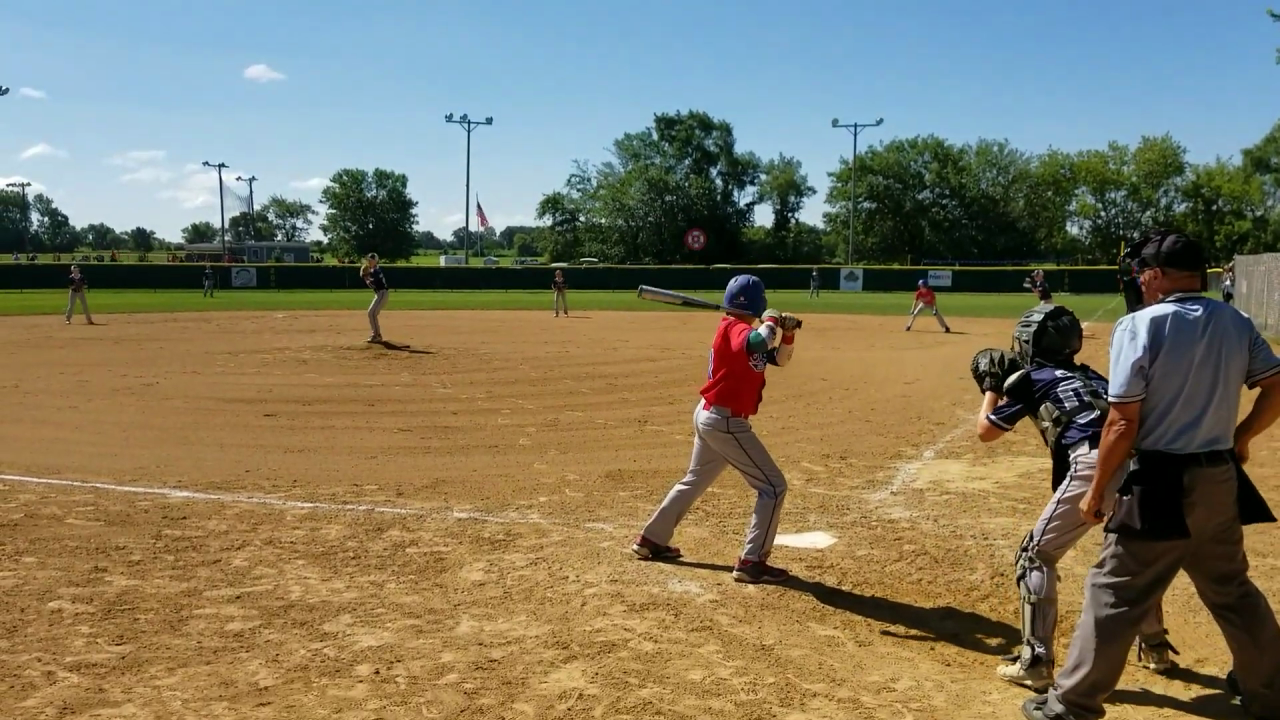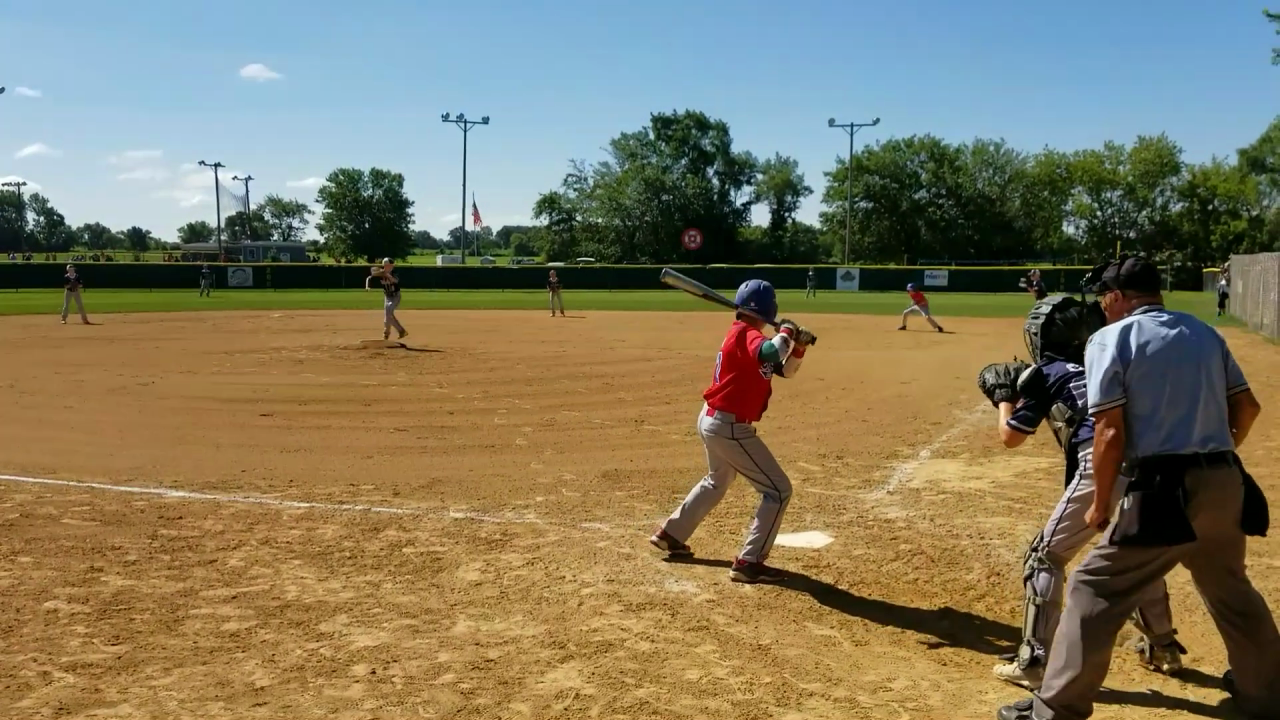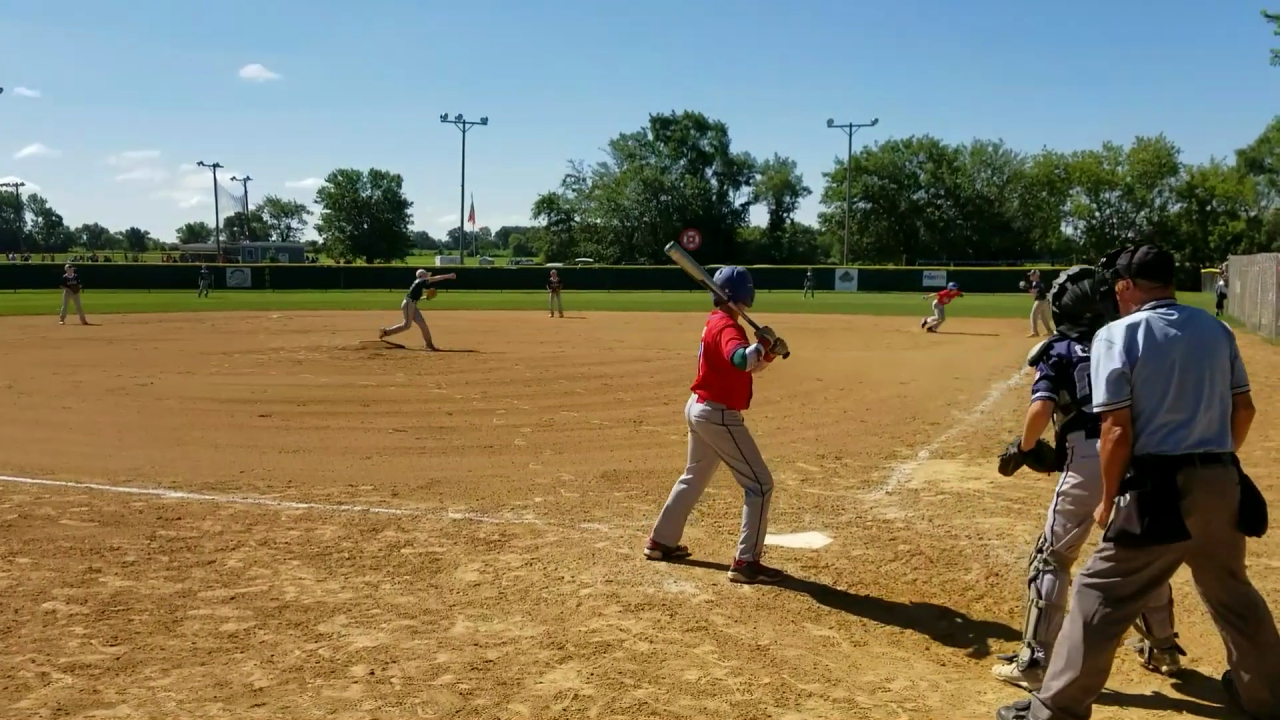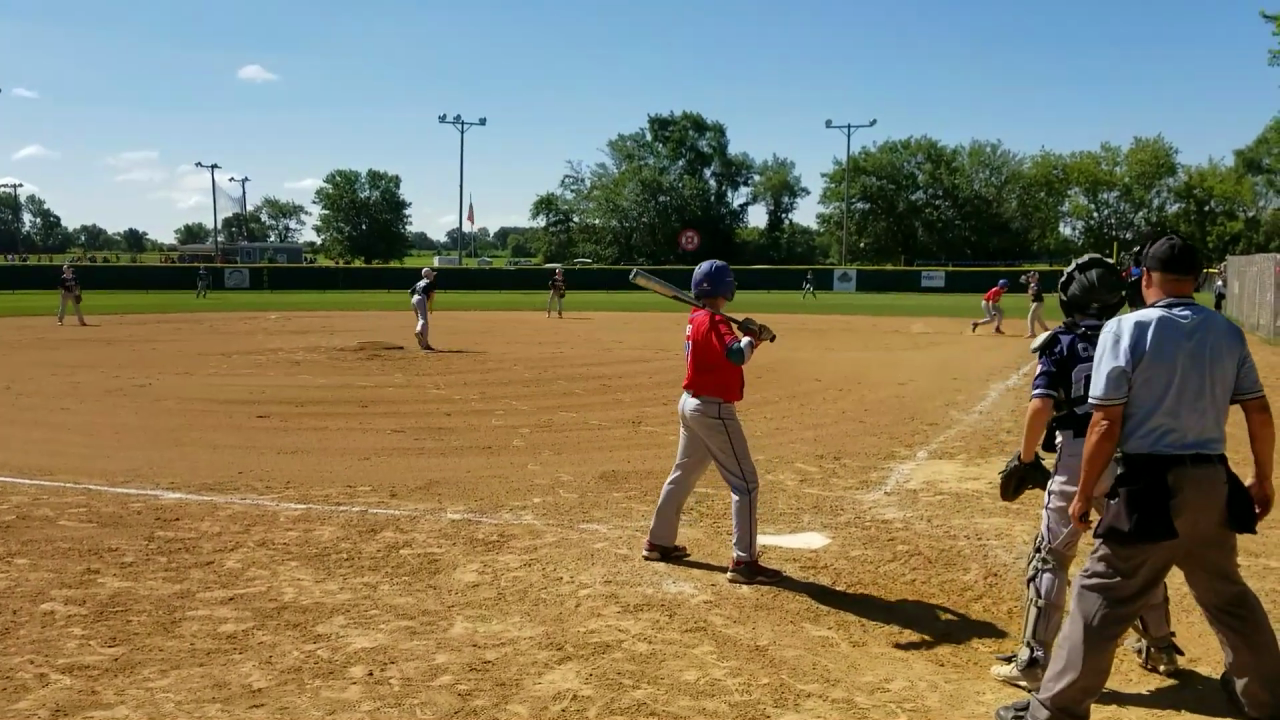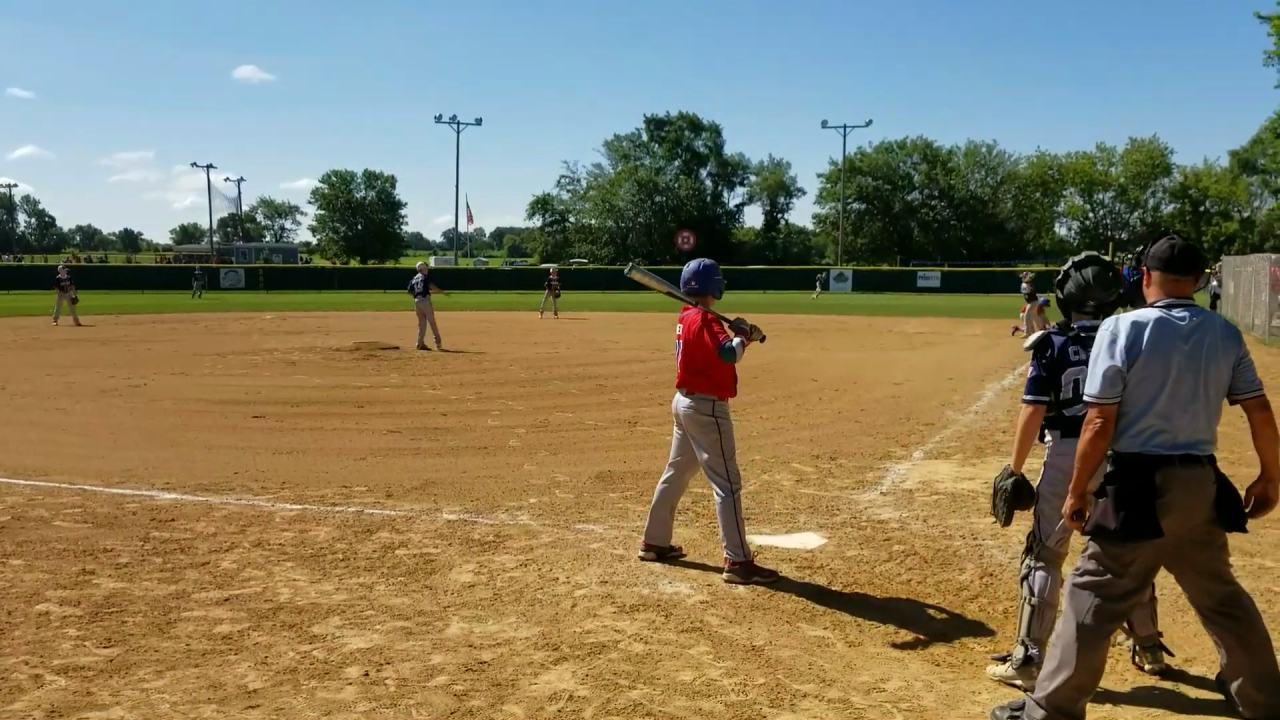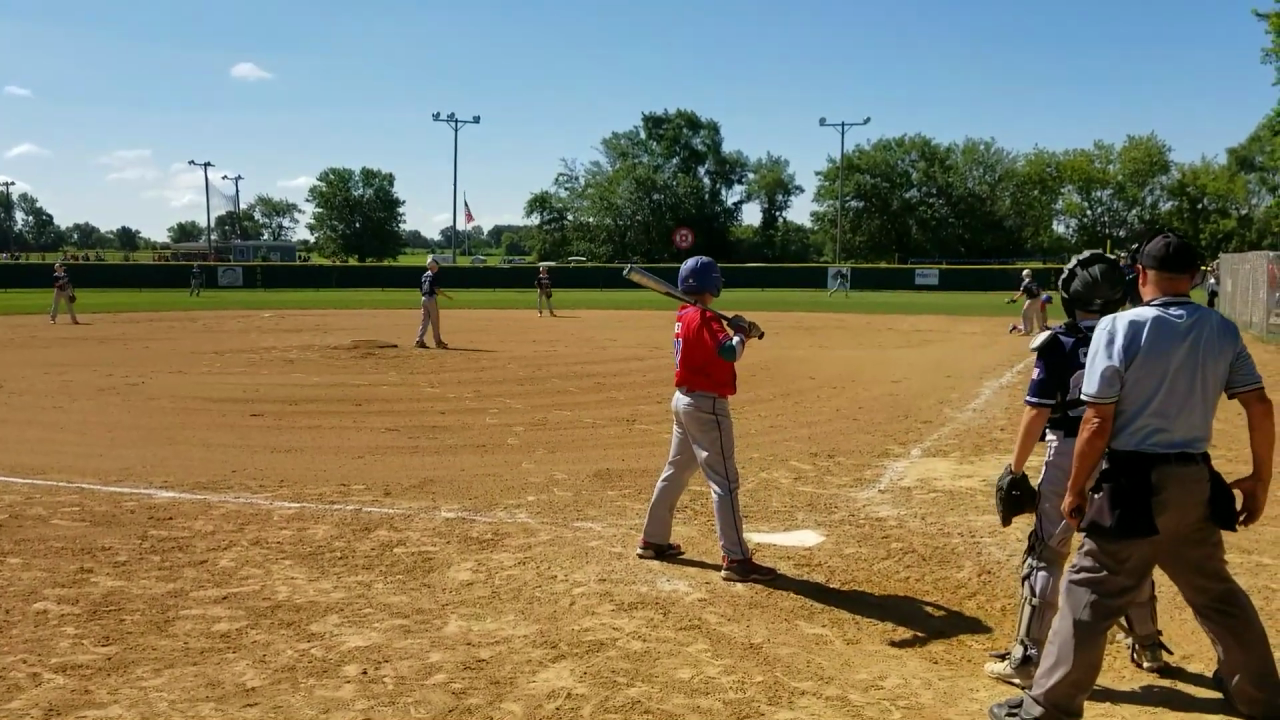
dt=0.4s
person 1, frame 1
left shoulder: (1140, 326)
right shoulder: (1236, 322)
left elbow: (1123, 424)
left wrist: (1097, 490)
left hip: (1162, 484)
right hip: (1221, 480)
left knee: (1113, 594)
right knee: (1232, 590)
person 1, frame 2
left shoulder: (1110, 340)
right shoulder: (1204, 332)
left elbow: (1111, 432)
left wrist: (1100, 503)
left hip: (1164, 490)
right hip: (1226, 484)
left knee: (1094, 592)
right knee: (1232, 593)
person 1, frame 3
left shoulder: (1117, 335)
right shoulder: (1215, 329)
left elbow: (1117, 431)
left wrist: (1108, 499)
left hip: (1160, 488)
right hip: (1222, 483)
left knee: (1100, 596)
right knee: (1233, 594)
person 1, frame 4
left shoulder: (1126, 329)
right shoulder: (1227, 332)
left elbow: (1106, 425)
left wrist: (1083, 494)
left hip: (1150, 487)
right hip: (1212, 483)
left knee: (1100, 599)
right knee: (1229, 596)
person 1, frame 5
left shoulder: (1122, 329)
right shoulder: (1225, 334)
left elbow: (1100, 424)
left wrist: (1076, 491)
left hip: (1139, 487)
right hip: (1202, 484)
left knee: (1092, 598)
right knee: (1221, 595)
person 1, frame 6
left shoulder: (1119, 327)
right shoulder: (1222, 331)
left elbow: (1097, 423)
left wrist: (1075, 490)
left hip: (1134, 485)
right hip: (1196, 482)
left knee: (1087, 596)
right knee: (1217, 593)
person 2, frame 1
left shoulder: (1030, 380)
right shoulder: (1089, 376)
left elbow: (986, 431)
left wrist: (991, 387)
left hip: (1093, 467)
left knee: (1036, 555)
left ankle: (1036, 661)
right ankle: (1155, 645)
person 2, frame 2
left shoulder: (1043, 374)
left elbow: (1011, 436)
left wrist: (1003, 400)
left knee: (1044, 557)
left ankle: (1034, 661)
right ankle: (1163, 646)
person 2, frame 3
left shoulder: (1057, 350)
left elbow: (1040, 409)
left wrist: (1024, 447)
left hip: (1090, 458)
left knee: (1052, 558)
left ankle: (1034, 661)
right ankle: (1162, 648)
person 2, frame 4
left shoulder: (1060, 343)
left elbow: (1041, 406)
left wrist: (1026, 458)
left hip: (1078, 457)
left knee: (1050, 557)
left ankle: (1033, 661)
right ankle: (1159, 647)
person 2, frame 5
left shoulder: (1052, 343)
left elbow: (1032, 412)
left wrist: (1014, 468)
left hip: (1066, 456)
left knee: (1044, 554)
left ankle: (1028, 659)
right ankle: (1148, 647)
person 2, frame 6
left shoulder: (1058, 344)
left elbow: (1037, 413)
left wrist: (1015, 468)
left hip: (1069, 457)
left knee: (1045, 554)
left ankle: (1026, 658)
right ankle: (1147, 646)
person 3, frame 1
left shoulder: (737, 330)
right shoulder: (736, 328)
left elbow: (780, 358)
right elbow: (760, 341)
left wrist: (786, 333)
right wrist: (772, 321)
left hip: (708, 415)
right hip: (725, 422)
left knee: (694, 481)
right knee: (773, 486)
left ankle: (651, 538)
right ankle: (751, 562)
person 3, frame 2
left shoulder: (744, 335)
right shoulder: (746, 335)
left elbow: (785, 370)
right elbow: (770, 354)
left wrist: (798, 347)
right wrist: (787, 333)
left hip: (712, 419)
right hip: (729, 427)
left knee: (717, 482)
right knee: (778, 490)
left ankle: (670, 534)
right ankle: (749, 563)
person 3, frame 3
left shoulder: (716, 322)
right shoulder: (728, 326)
left elbow: (750, 366)
right elbow: (741, 361)
left wrist: (769, 352)
right wrist: (763, 341)
left hip: (699, 408)
right hip: (719, 415)
left knee: (694, 478)
right knee: (760, 484)
left ankle: (661, 541)
right ankle: (746, 562)
person 3, frame 4
left shoulder: (697, 319)
right shoulder: (714, 321)
left elbow: (728, 353)
right elbow: (737, 355)
left wrist: (754, 339)
right wrist: (751, 335)
left hip: (691, 404)
right hip: (713, 409)
left knee: (683, 475)
right knee: (744, 483)
left ankle: (658, 542)
right ankle: (743, 562)
person 3, frame 5
left shoulder: (686, 318)
right shoulder: (705, 320)
left elbow: (715, 352)
right elbow: (728, 354)
left wrist: (743, 337)
right wrist: (741, 335)
left hip: (684, 402)
right hip: (706, 407)
left knee: (676, 473)
right knee: (727, 483)
left ankle: (654, 542)
right ankle: (738, 562)
person 3, frame 6
left shoulder: (684, 316)
right shoulder: (705, 318)
left elbow: (715, 350)
right elbow: (729, 353)
left wrist: (741, 334)
right wrist: (740, 332)
left hip: (683, 400)
right hip: (706, 405)
left knee: (676, 471)
right knee: (724, 481)
left ankle: (652, 540)
right ankle: (736, 559)
